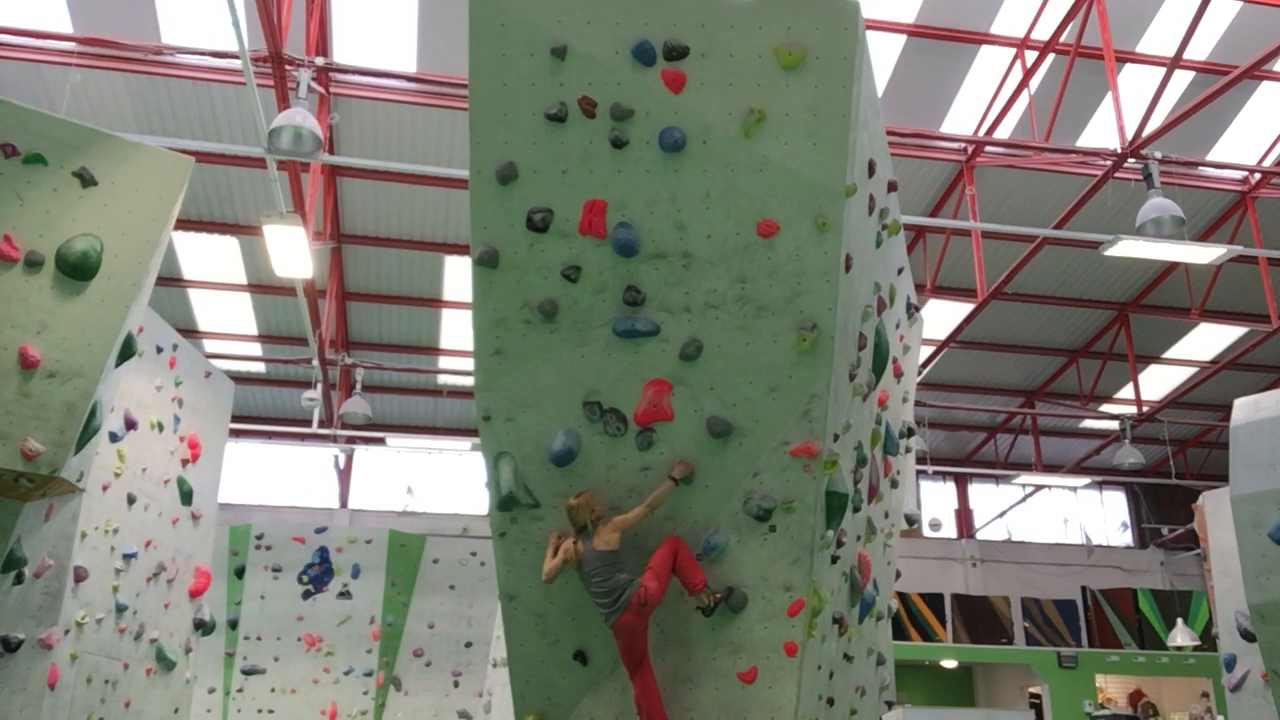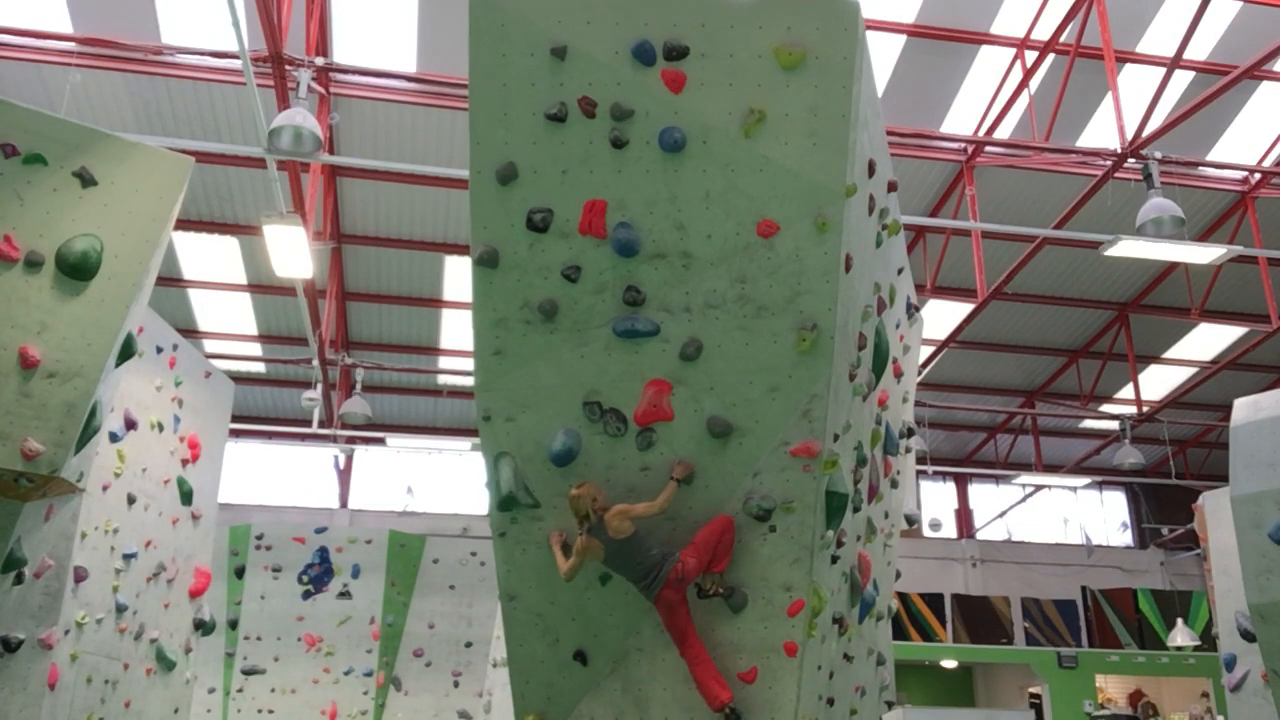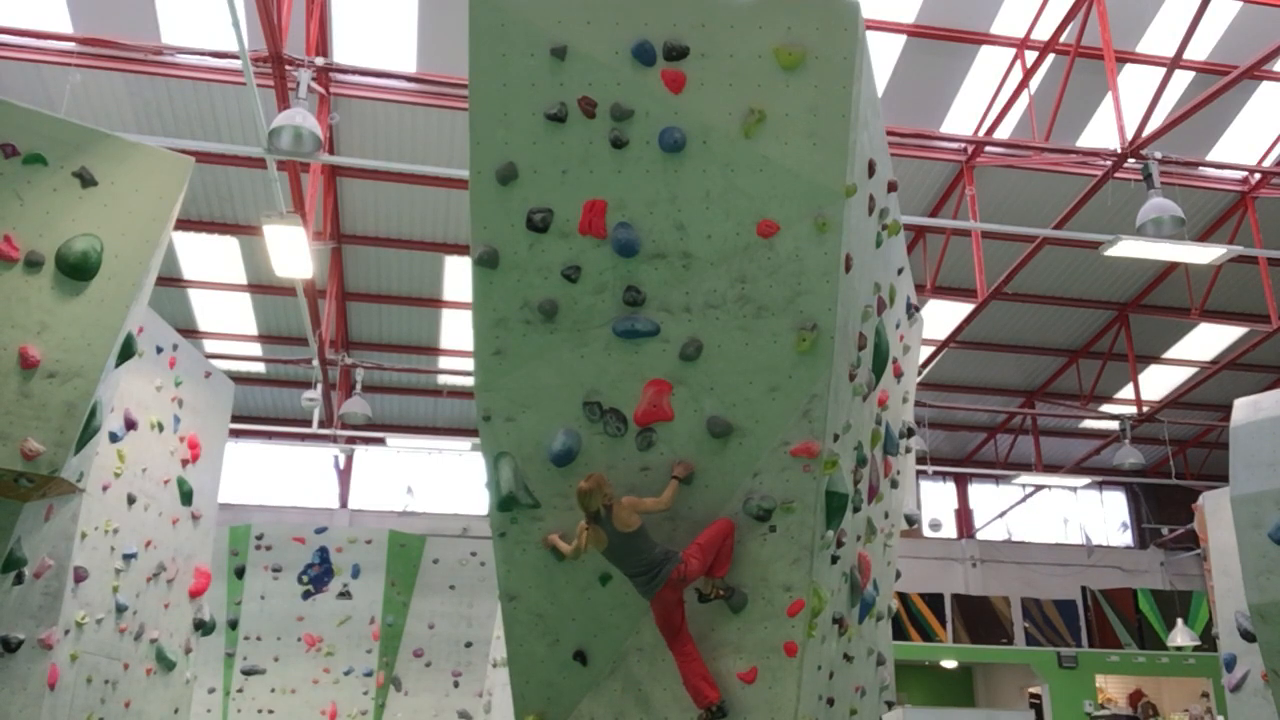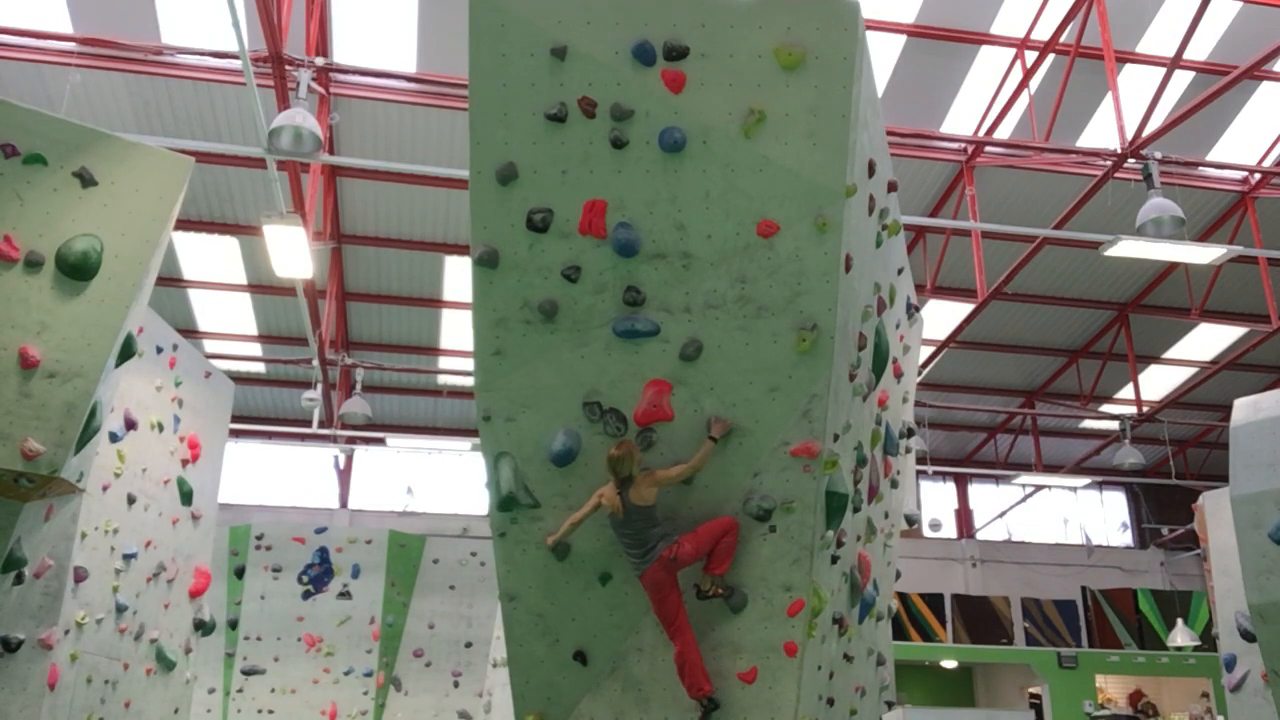
dt=0.7s
person 1, frame 1
left shoulder: (569, 546)
right shoulder: (611, 528)
left elbow: (547, 576)
right elbow: (649, 505)
left wrist: (551, 546)
right wrist: (675, 477)
left hip: (619, 621)
right hip: (640, 597)
left knee: (641, 678)
right knee: (673, 543)
right ankle: (703, 596)
person 1, frame 2
left shoulder: (583, 543)
right shoulder: (617, 515)
left elbow: (566, 574)
right elbow: (659, 506)
left wrist: (556, 546)
right wrist: (676, 478)
left hip: (659, 595)
right hip: (677, 569)
left knee: (691, 650)
right knee: (723, 522)
right ankle: (710, 582)
person 1, frame 3
left shoulder: (586, 529)
right shoulder: (624, 507)
left elbow: (573, 554)
right elbow: (664, 503)
left wrist: (555, 541)
right wrist: (677, 477)
left hip: (657, 593)
right hip: (678, 568)
left knee: (681, 648)
right knee: (724, 526)
right ankle: (711, 585)
person 1, frame 4
left shoulder: (604, 494)
right shoulder: (648, 481)
left elbow: (575, 519)
right elbow: (694, 466)
left wrist: (554, 540)
right wrist: (713, 436)
left hip: (649, 573)
right hip: (671, 553)
left knee: (680, 635)
right knee: (728, 525)
right ankle: (709, 583)
